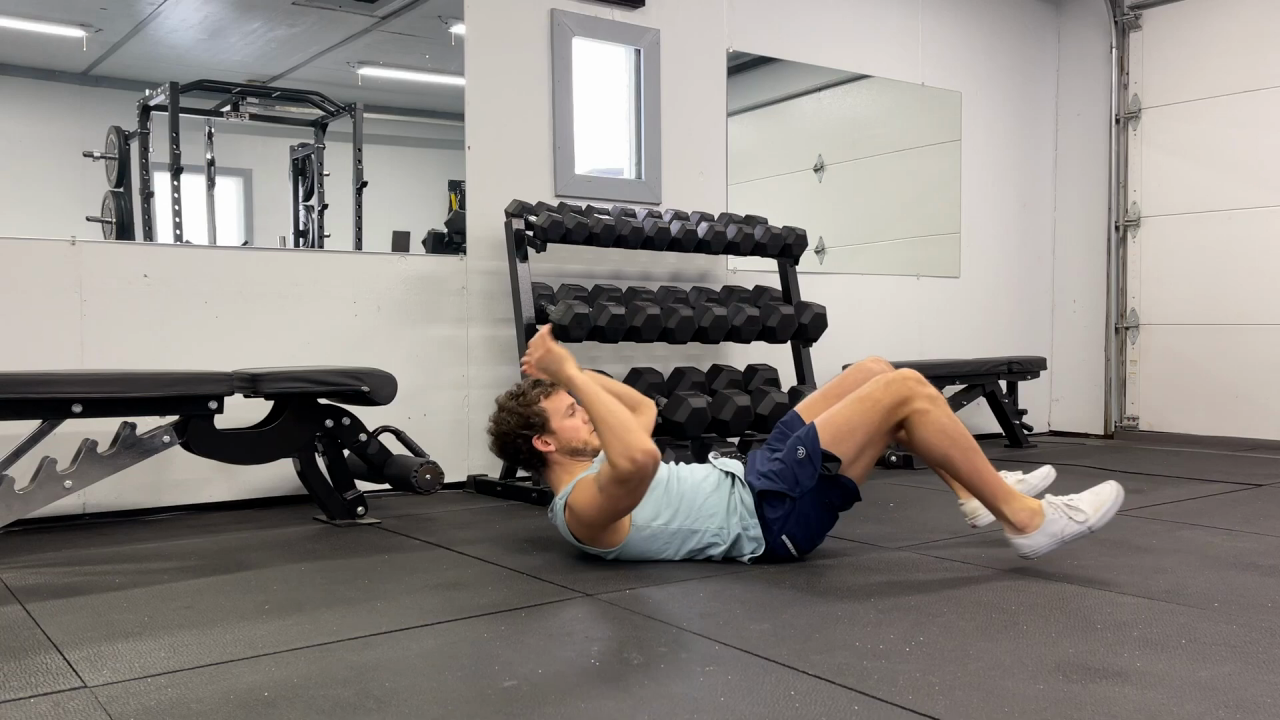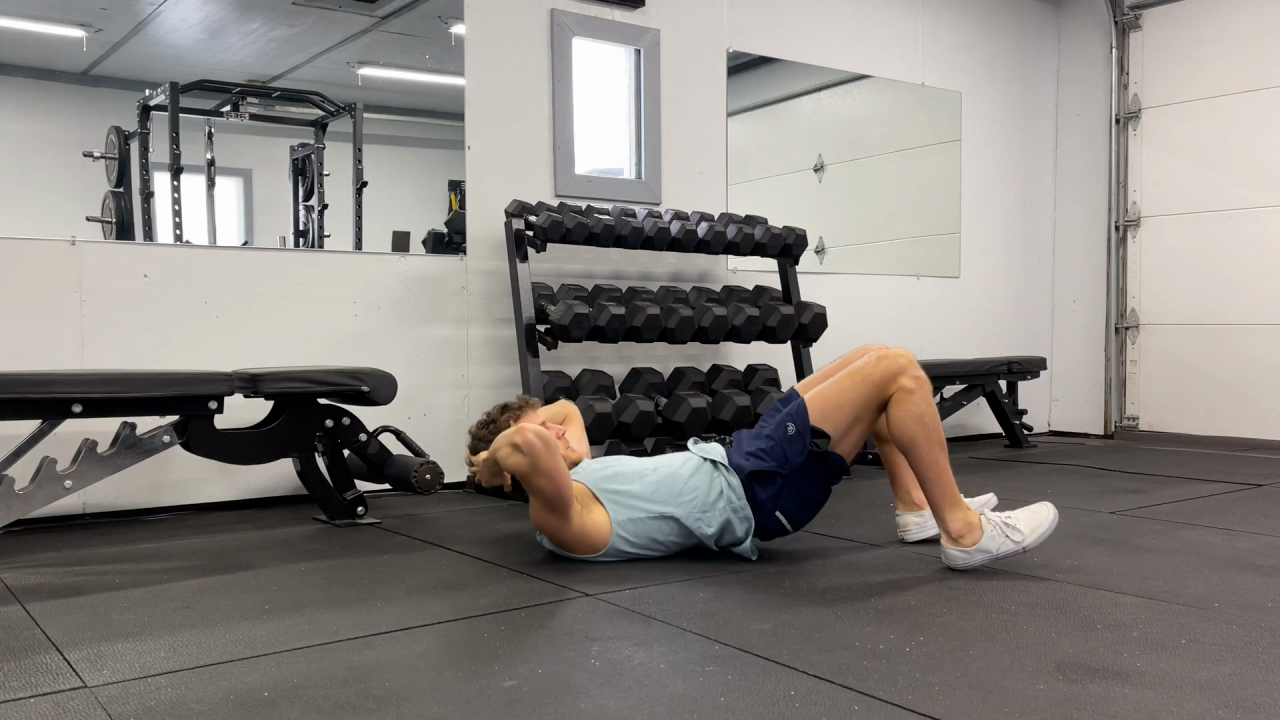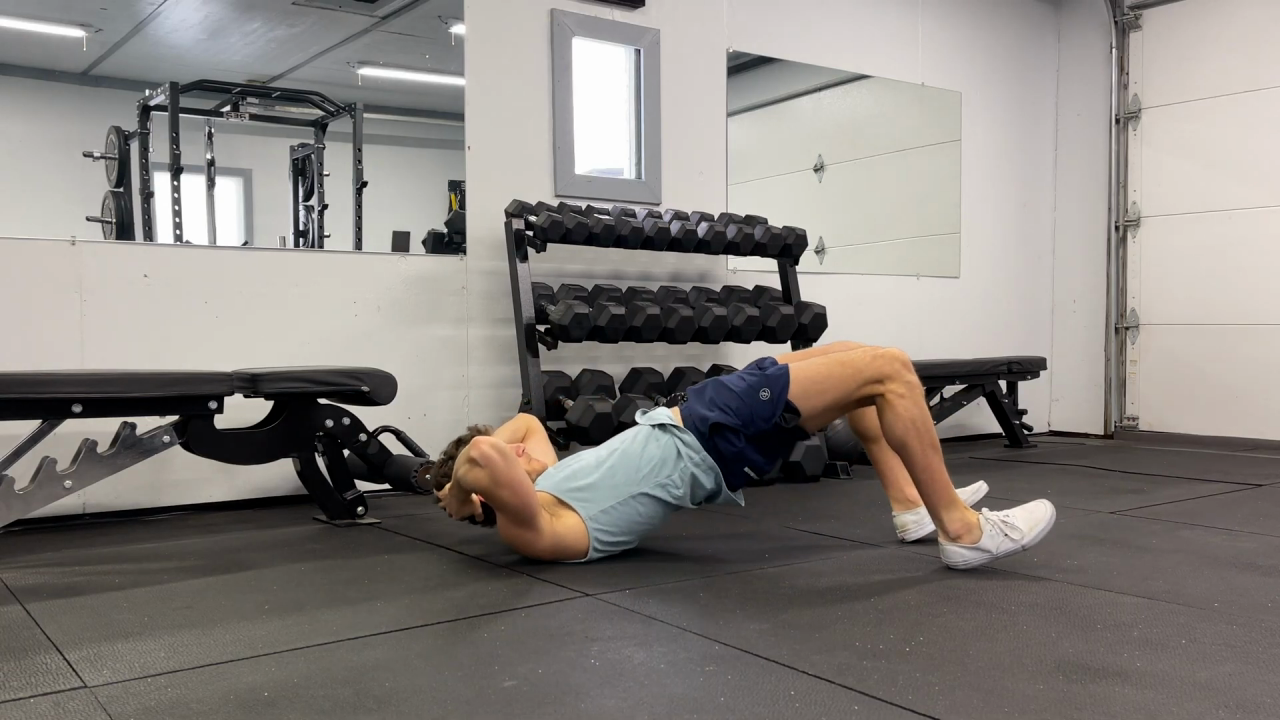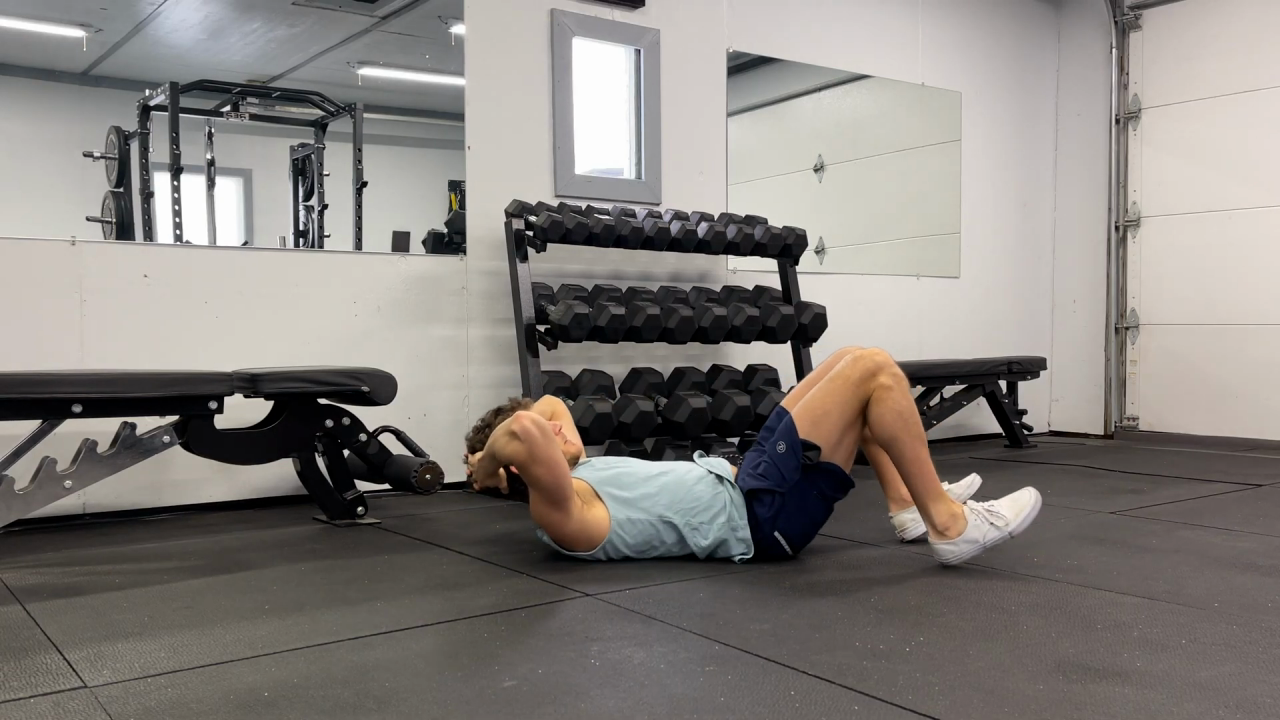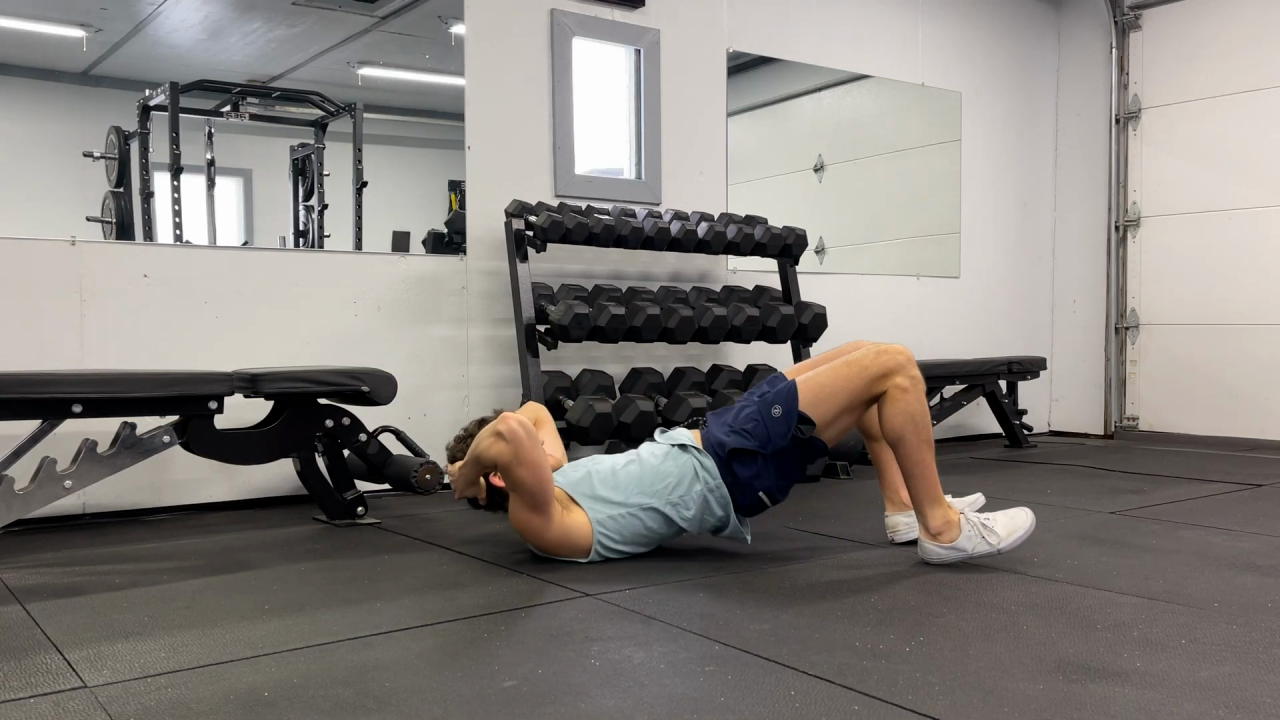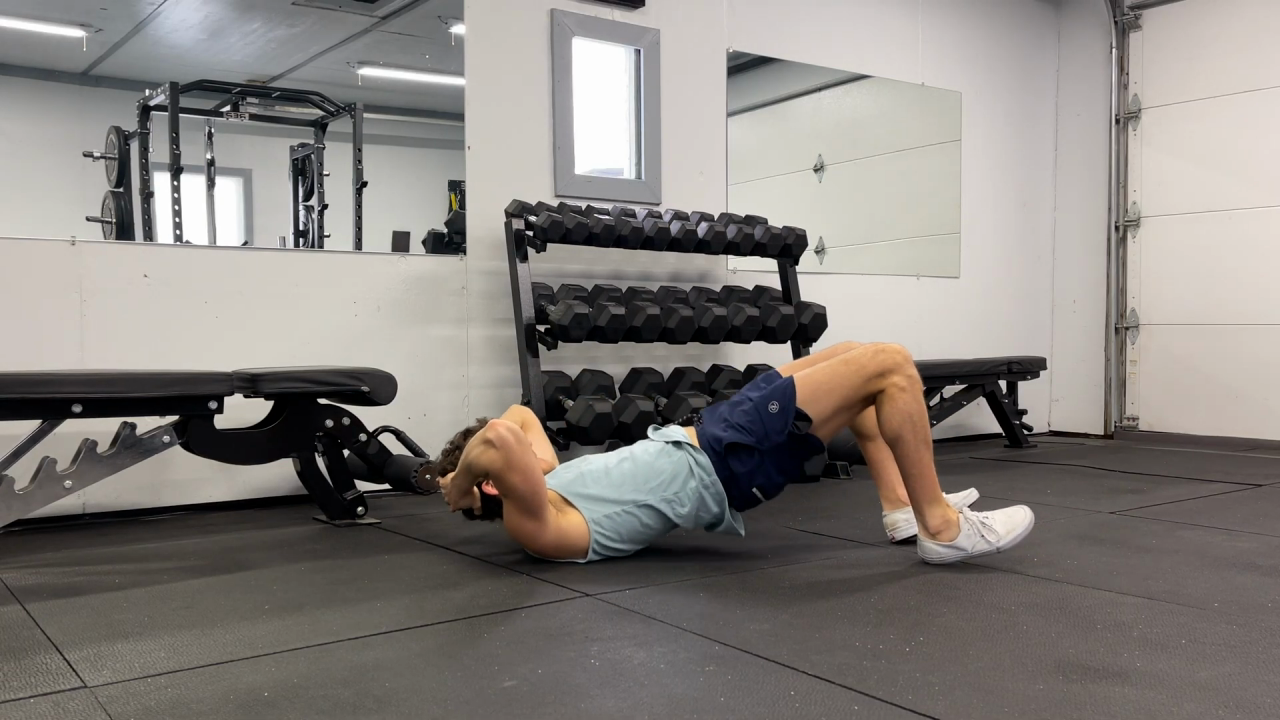
dt=0.5s
person 1, frame 1
left shoulder: (592, 488)
right shoulder: (585, 513)
left elbow: (642, 409)
right elbow: (639, 458)
left wrist: (572, 378)
right wrist: (567, 373)
left hip: (755, 479)
right hip: (773, 516)
left knee: (873, 373)
right knee: (906, 388)
left ankle: (982, 496)
right ankle: (1025, 519)
person 1, frame 2
left shoulder: (578, 478)
right shoulder: (559, 520)
left elbow: (566, 407)
right elbow: (531, 442)
left wrist: (503, 434)
right wrist: (497, 457)
left hip: (738, 462)
right hip: (758, 490)
left knee: (875, 361)
right knee: (899, 370)
left ankle: (917, 509)
right ankle: (964, 531)
person 1, frame 3
left shoulder: (545, 487)
right shoulder: (531, 529)
left elbow: (524, 420)
right elbow: (483, 456)
left wrist: (489, 448)
right wrist: (460, 486)
left hip: (701, 418)
right hip: (716, 439)
left knee: (857, 357)
right knee: (893, 370)
left ankle: (911, 506)
right ankle: (962, 530)
person 1, frame 4
left shoulder: (577, 477)
right shoulder: (563, 516)
left elbow: (550, 401)
right elbow: (524, 429)
left wrist: (491, 457)
right wrist: (486, 466)
left hip: (738, 480)
right hip: (763, 513)
left knee: (853, 362)
right knee: (876, 370)
left ankle: (909, 505)
right ankle: (950, 524)
person 1, frame 5
left shoulder: (554, 487)
right shoulder: (540, 523)
left elbow: (533, 411)
right elbow: (507, 432)
left wrist: (494, 471)
right wrist: (467, 474)
left hip: (720, 443)
right hip: (733, 458)
left knee: (865, 357)
right knee: (896, 367)
left ankle: (905, 510)
right ankle: (942, 530)
person 1, frame 6
left shoulder: (546, 487)
right shoulder: (534, 526)
left elbow: (518, 414)
right elbow: (498, 441)
right wrist: (460, 483)
left hip: (711, 437)
right hip: (729, 458)
left knee: (853, 358)
right knee: (893, 366)
left ankle: (902, 508)
right ankle: (940, 526)
